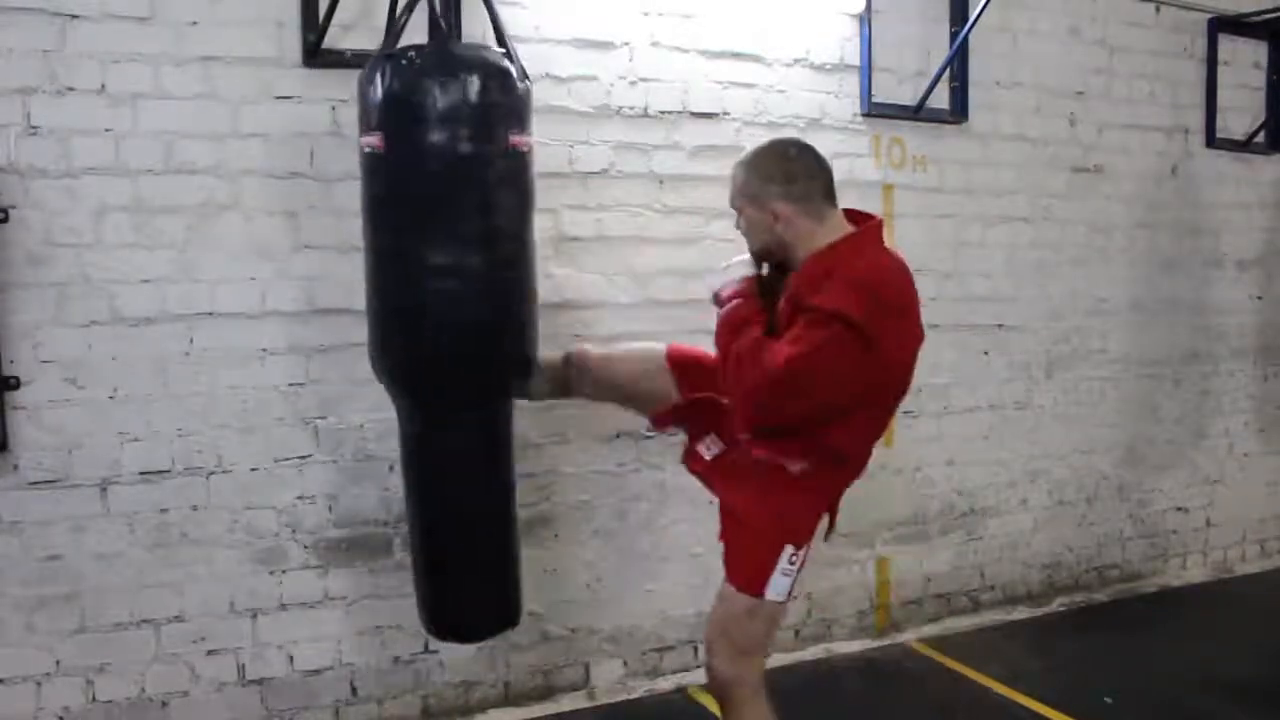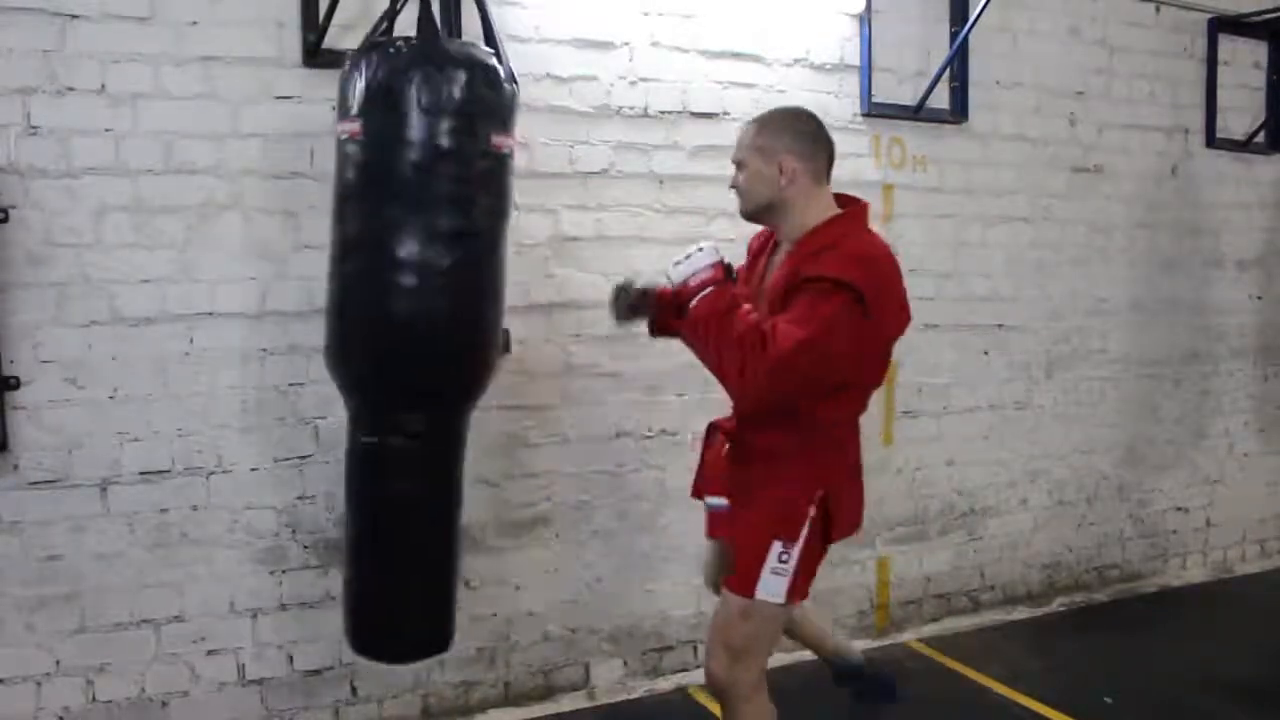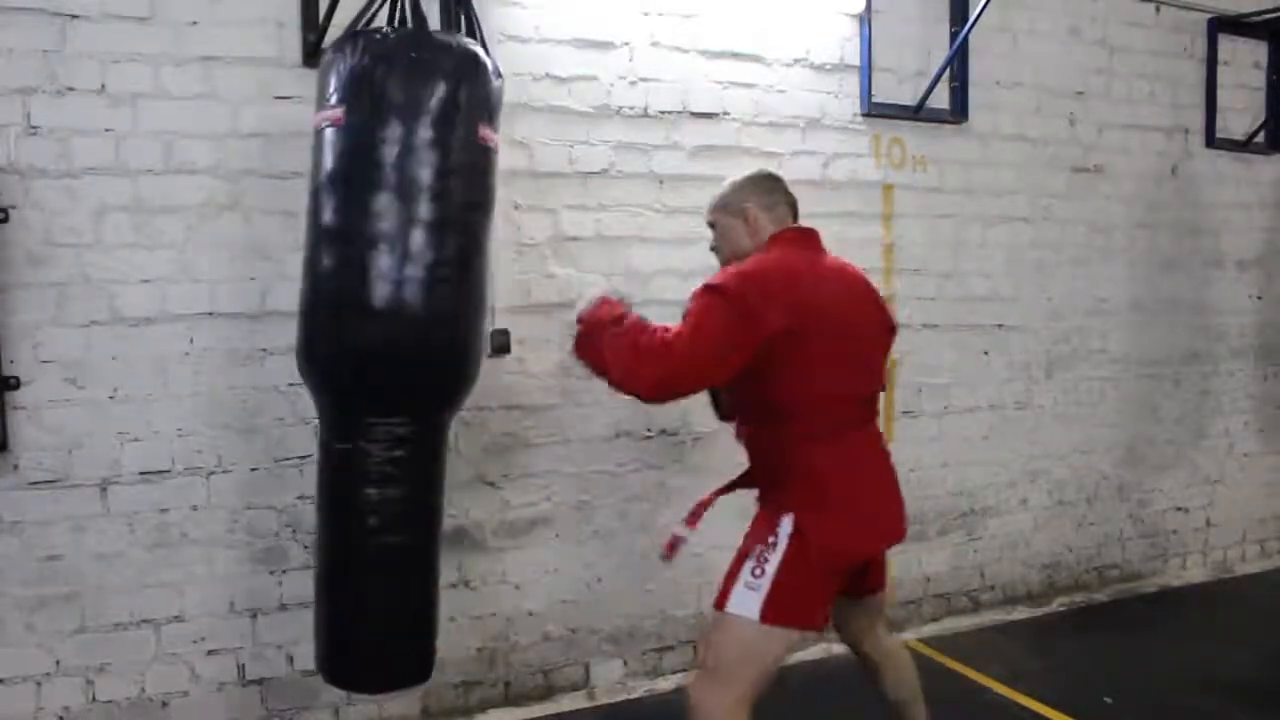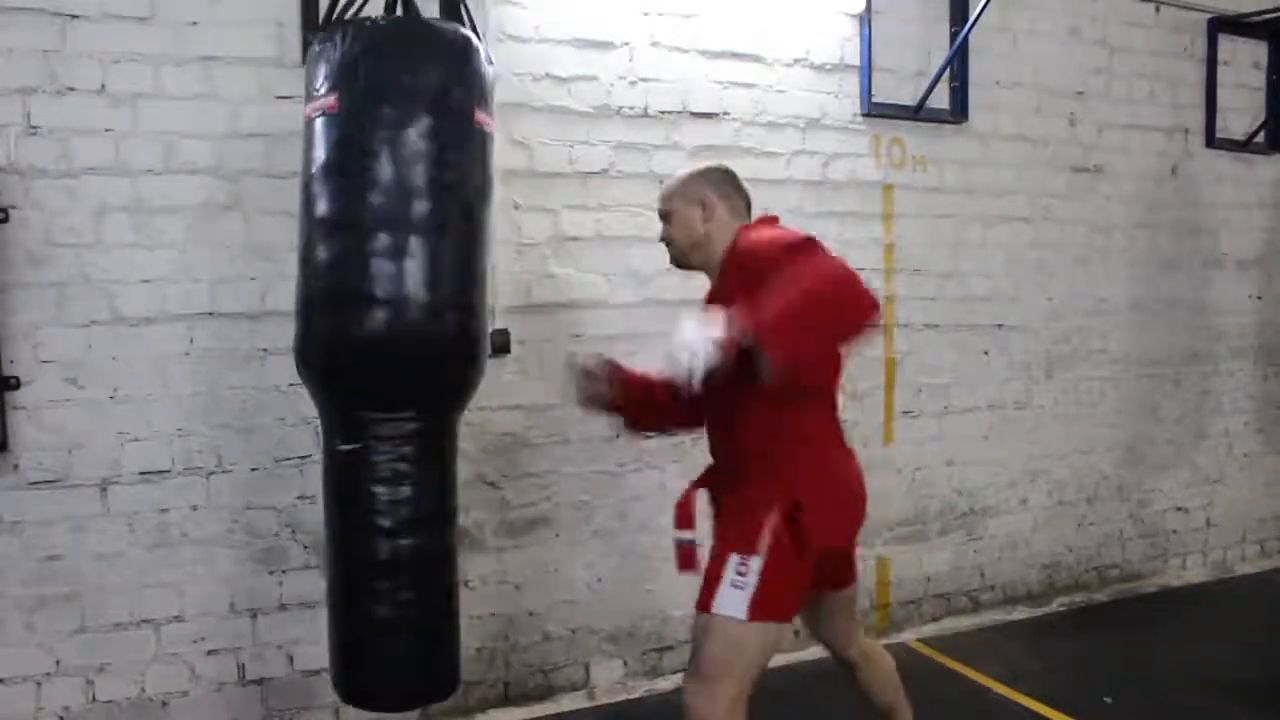
dt=0.3s
person 1, frame 1
left shoulder: (862, 297)
right shoulder: (808, 253)
left elbow: (758, 393)
left wrist: (738, 308)
left hip: (787, 474)
right hip: (746, 423)
left knee: (731, 668)
right knee: (589, 367)
person 1, frame 2
left shoulder: (849, 272)
right shoulder: (785, 242)
left elbow: (762, 377)
right elbow: (752, 321)
left wrist: (708, 289)
right wrist: (668, 297)
left hip: (798, 477)
right hip: (756, 453)
left knee: (731, 670)
right knee: (743, 594)
right ankle: (855, 668)
person 1, frame 3
left shoulder: (754, 286)
right shoulder: (852, 284)
left elbow: (661, 368)
left wrist: (601, 319)
right wrist: (742, 397)
left hip: (810, 509)
right hip: (862, 495)
right knee: (868, 634)
person 1, frame 4
left shoulder: (767, 255)
right shoulder: (729, 288)
left elbow: (839, 300)
right elbow: (690, 403)
left wrist: (741, 340)
right wrist: (618, 389)
left hip: (784, 501)
right hip: (817, 490)
right knee: (841, 635)
